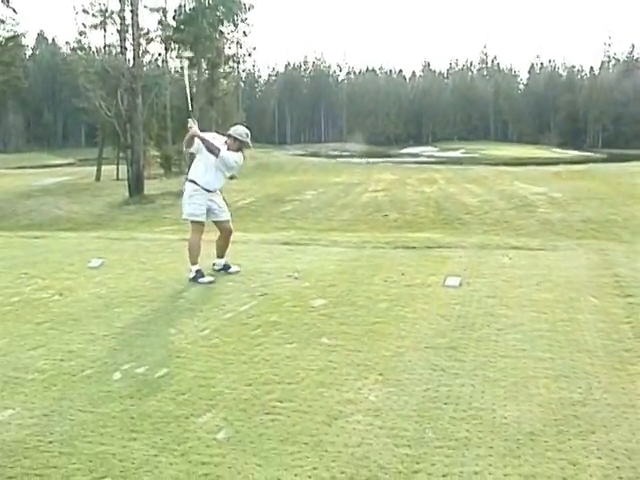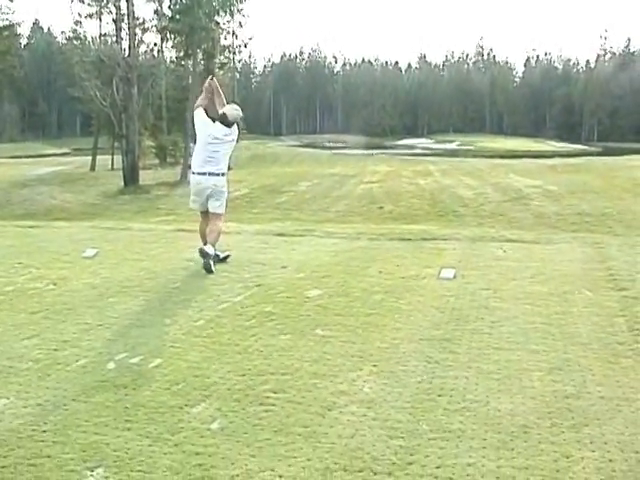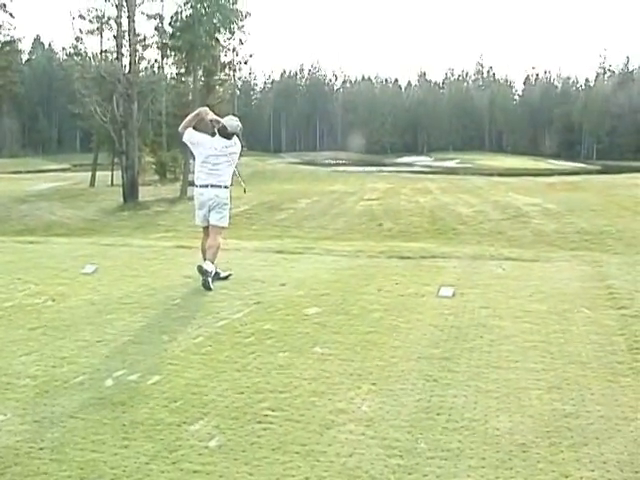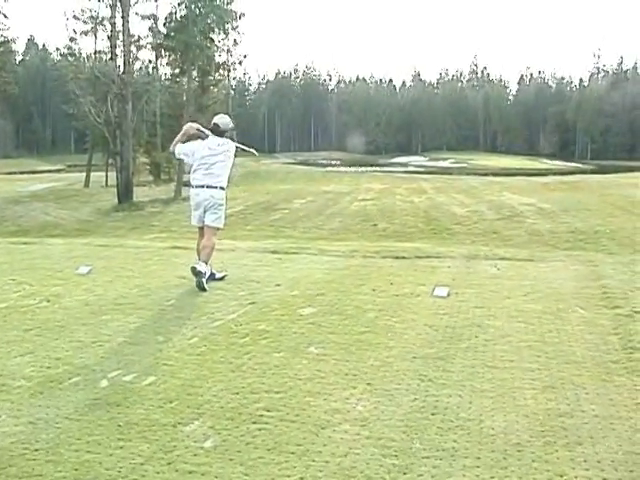
dt=0.5s
person 1, frame 1
left shoulder: (237, 158)
right shoulder: (212, 138)
left elbow: (216, 152)
right elbow: (187, 146)
left wrist: (199, 135)
right wrist: (192, 133)
left hip: (213, 194)
right hip: (195, 190)
left knee: (227, 229)
right knee: (197, 230)
left ankle: (220, 262)
right ankle: (194, 271)
person 1, frame 2
left shoulder: (206, 127)
right shoulder: (233, 132)
left elbow: (199, 106)
right elbow: (222, 106)
left wrist: (207, 88)
right wrist: (216, 87)
left hip: (197, 177)
right hip: (217, 180)
left knee: (205, 217)
right knee: (216, 220)
left ankle: (211, 252)
right ankle: (209, 250)
person 1, frame 3
left shoulder: (204, 142)
right shoulder: (235, 145)
left elbow: (182, 129)
right elbow: (229, 131)
left wrist: (199, 113)
right wrist: (215, 118)
left hip: (201, 191)
right hip: (221, 193)
left knee: (206, 233)
right knee: (215, 234)
left ankle: (211, 270)
right ankle: (208, 267)
person 1, frame 4
left shoulder: (196, 145)
right shoulder: (230, 147)
left elbow: (173, 150)
left wrist: (184, 132)
right wrist: (203, 131)
left hip: (197, 192)
right hip: (216, 194)
left knee: (202, 233)
right knee: (211, 234)
left ankle: (206, 270)
right ankle: (201, 267)
